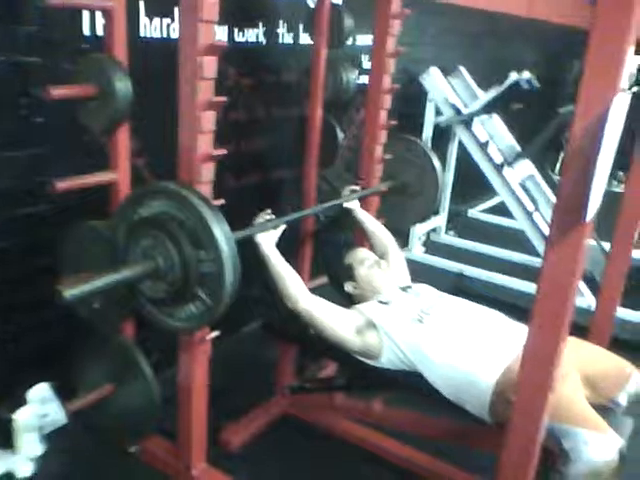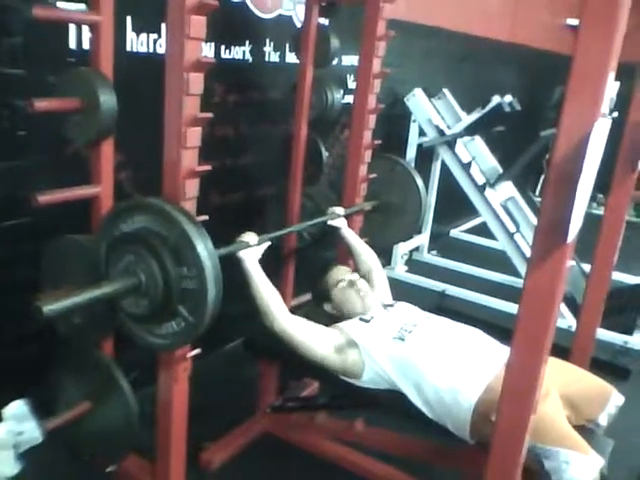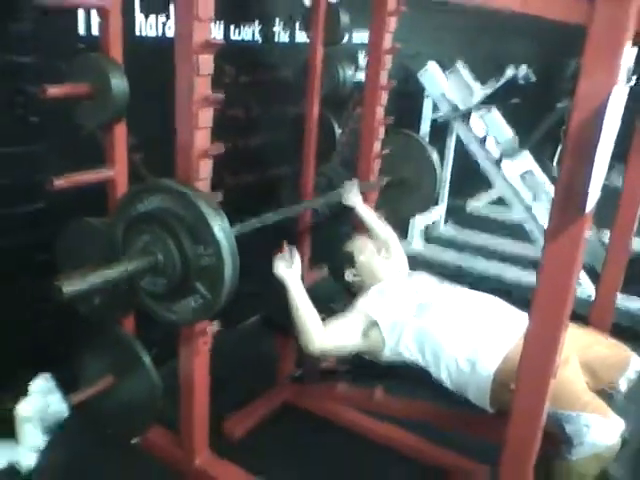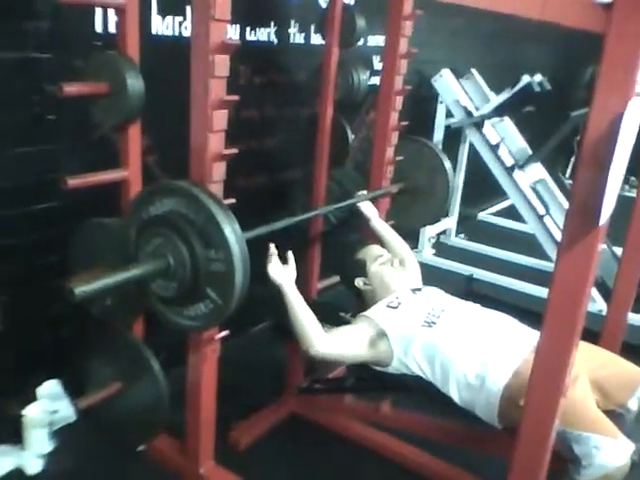
dt=1s
person 1, frame 1
left shoulder: (404, 288)
right shoulder: (364, 323)
left elbow: (391, 248)
right elbow: (302, 303)
left wrist: (359, 212)
right wrist: (267, 246)
left hip: (528, 342)
right hip: (504, 377)
person 1, frame 2
left shoulder: (386, 307)
right shoulder: (344, 342)
left elbow: (374, 267)
right elbow: (281, 322)
left wrist: (344, 230)
right wrist: (250, 263)
left hip: (511, 361)
right hip: (486, 395)
left knee: (615, 409)
person 1, frame 3
left shoulder: (404, 278)
right shoulder: (367, 315)
left elbow: (392, 243)
right elbow: (316, 342)
left wrist: (360, 207)
right wrist: (292, 281)
right hip: (501, 363)
right knee: (599, 437)
person 1, frame 4
left shoulder: (415, 292)
right shoulder: (374, 328)
left elbow: (407, 256)
right elbow: (318, 345)
left wrist: (374, 219)
right wrist: (286, 286)
left hip: (538, 345)
right hip: (511, 379)
